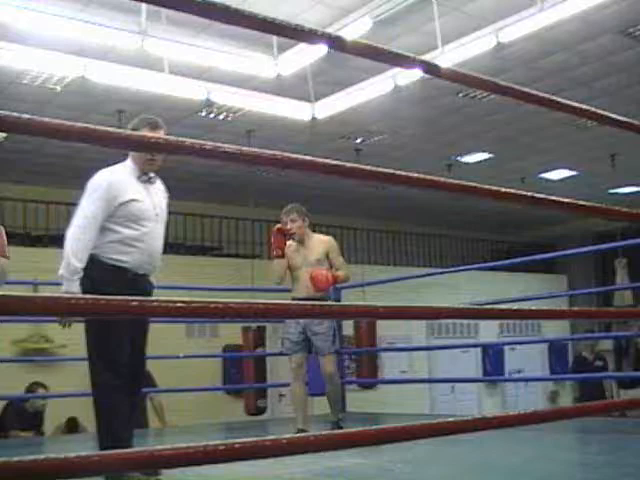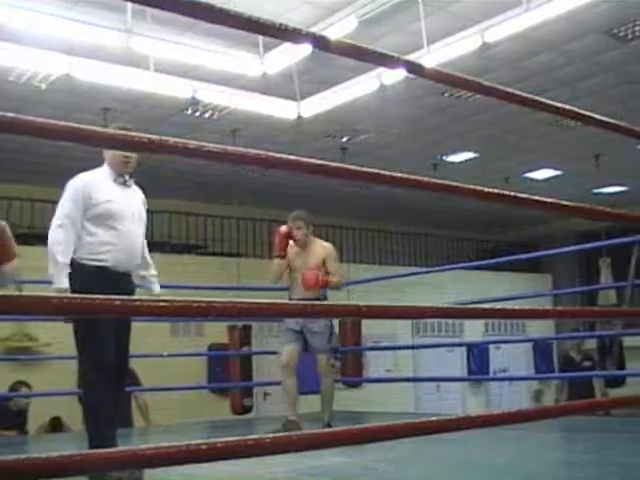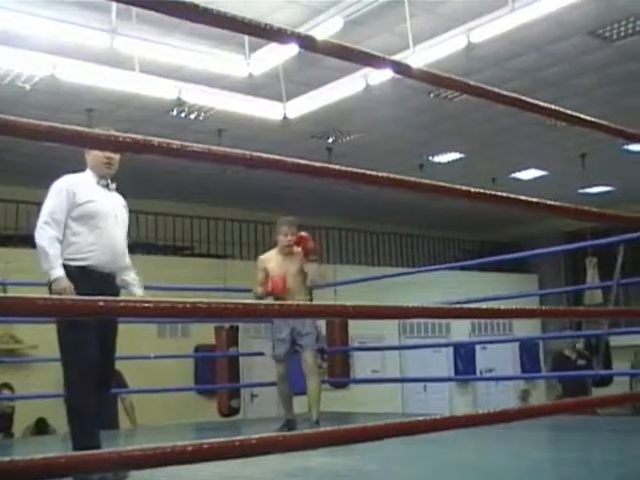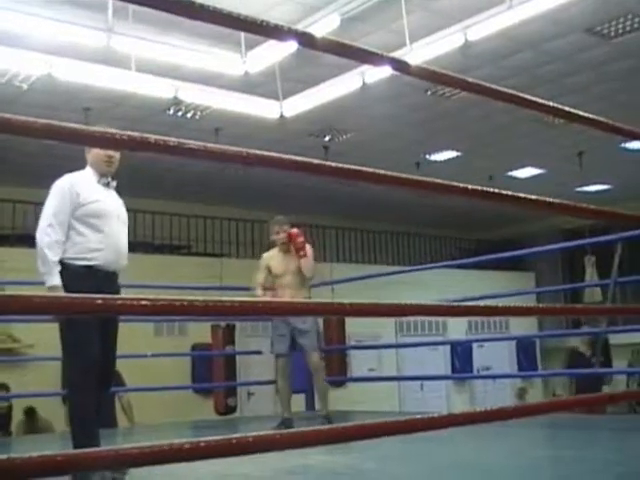
dt=0.4s
person 1, frame 1
left shoulder: (160, 189)
right shoulder: (109, 180)
right elbow: (81, 232)
right wrist: (71, 287)
left hip: (139, 285)
right hip: (107, 281)
left knee: (134, 370)
right knee: (111, 370)
left ankle: (124, 449)
person 1, frame 2
left shoulder: (138, 195)
right shoulder: (85, 184)
right elbow: (61, 231)
left wrist: (153, 285)
right wrist: (60, 281)
left hip: (122, 285)
right hip: (90, 281)
left knee: (117, 367)
right knee: (97, 366)
left ankle: (107, 444)
right ankle: (101, 450)
person 1, frame 3
left shoulder: (119, 200)
right shoulder: (69, 185)
right elbow: (46, 231)
left wrist: (137, 289)
right wrist: (57, 276)
left hip: (108, 287)
right hip: (77, 283)
left knee: (103, 369)
right knee: (82, 368)
left ankle: (92, 445)
right ankle: (86, 452)
person 1, frame 4
left shoulder: (116, 198)
right shoulder: (71, 185)
right elbow: (48, 235)
right wrist: (53, 282)
left hip: (107, 285)
right hip: (79, 282)
left knee: (104, 369)
right knee: (84, 369)
left ankle: (91, 447)
right ankle: (85, 451)
person 2, frame 1
left shoulder: (326, 243)
right shoulder: (286, 248)
left elbow: (345, 273)
right elbow: (278, 279)
left wrist: (332, 278)
right wrist: (278, 248)
left knee: (329, 369)
right knee: (297, 370)
left ankle: (336, 419)
right ankle: (302, 428)
person 2, frame 2
left shoulder: (326, 249)
right shoulder: (287, 247)
left elbow: (338, 282)
right elbow: (275, 277)
left wrist: (323, 281)
right wrist: (279, 249)
left knee: (324, 366)
right knee: (287, 362)
left ankle: (326, 421)
right ankle: (292, 420)
person 2, frame 3
left shoulder: (304, 253)
right shoulder: (265, 260)
left elbow: (312, 282)
right elbow: (257, 292)
left wrist: (309, 255)
right wrist: (267, 290)
left hip: (304, 315)
right hip: (281, 318)
left knee: (310, 366)
right knee: (281, 372)
left ankle: (315, 420)
right ankle: (289, 418)
person 2, frame 4
left shoulder: (305, 249)
right shoulder: (266, 259)
left elbow: (309, 275)
right elbow: (258, 288)
left wrist: (300, 249)
right wrist: (264, 300)
right hip: (280, 315)
left knee: (316, 363)
right knee: (282, 367)
left ankle: (325, 414)
right ankle: (286, 418)
